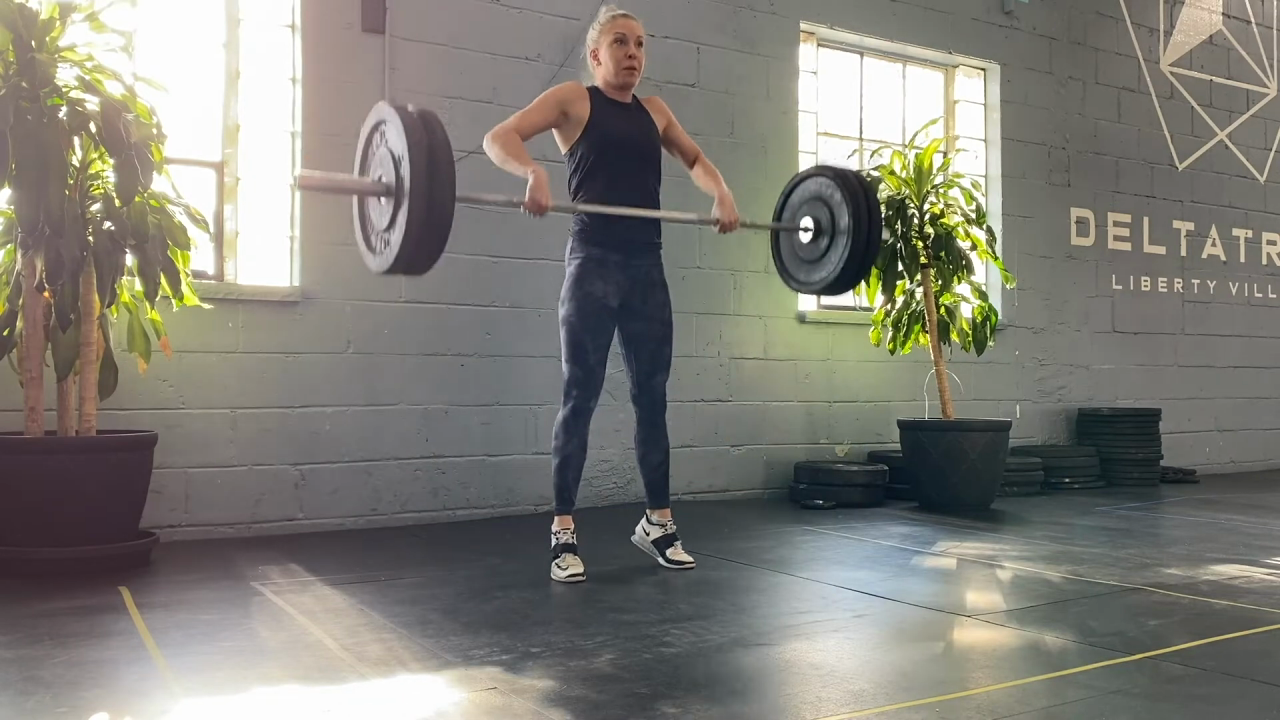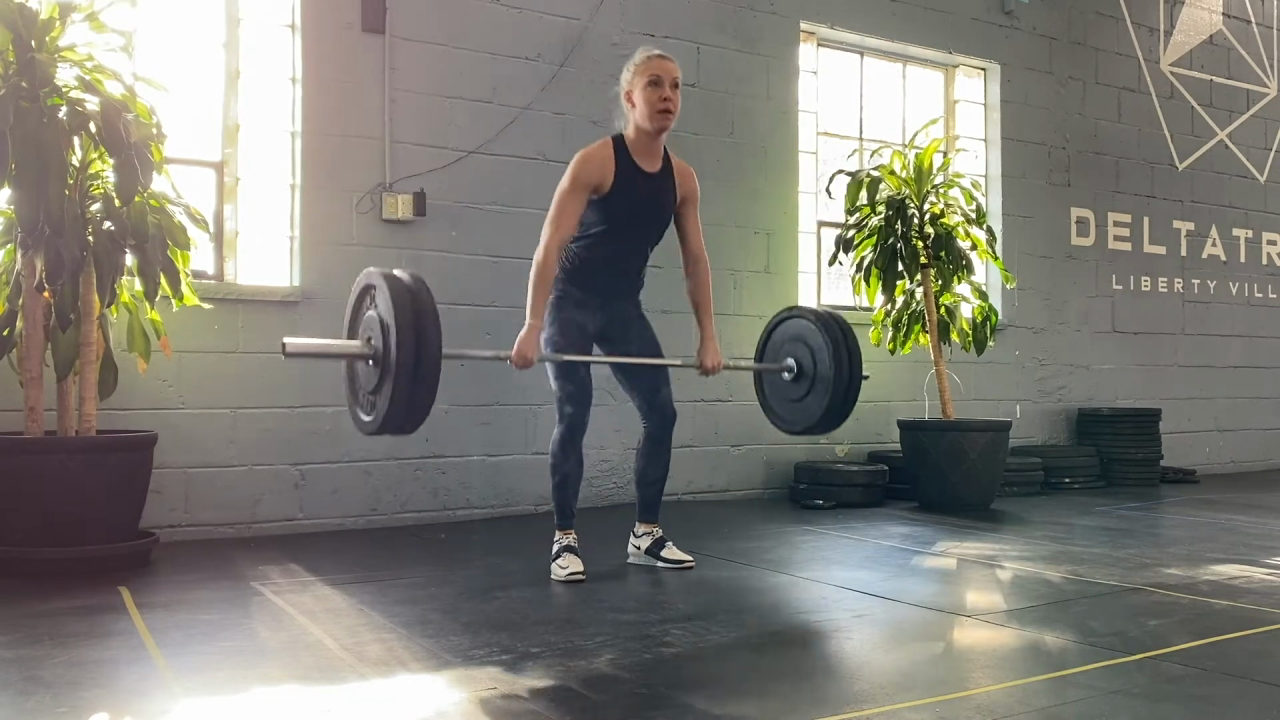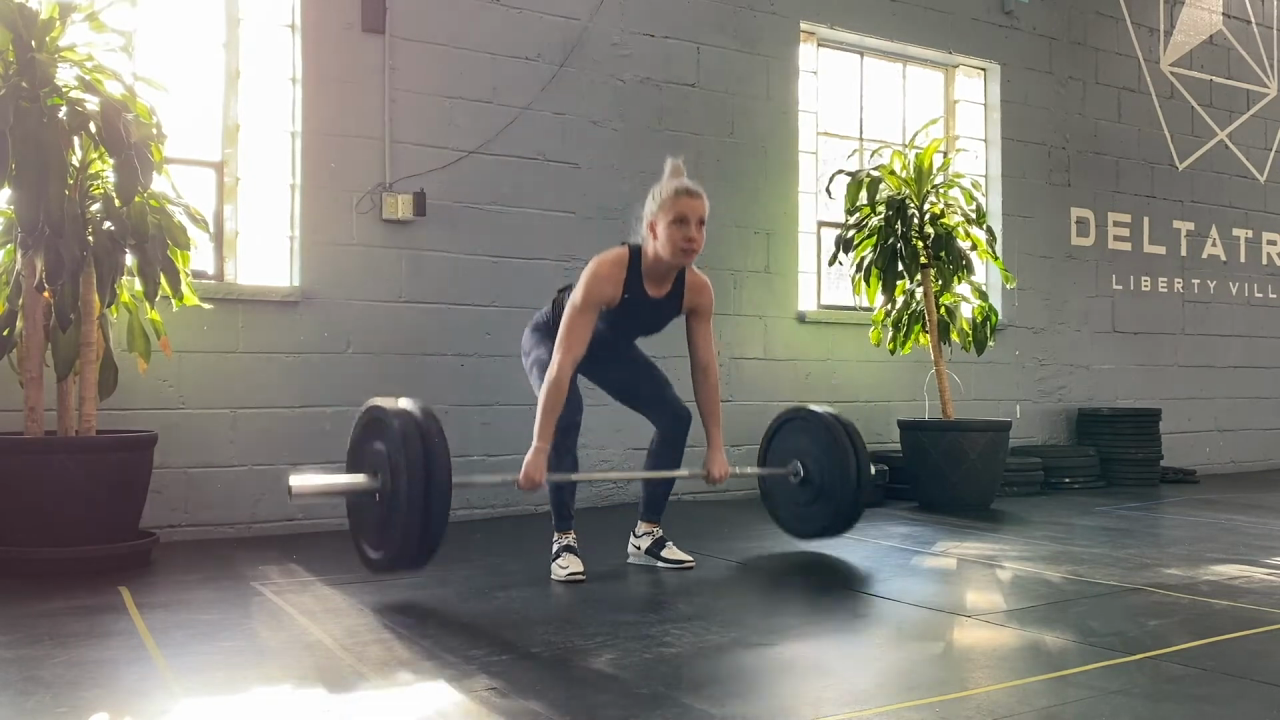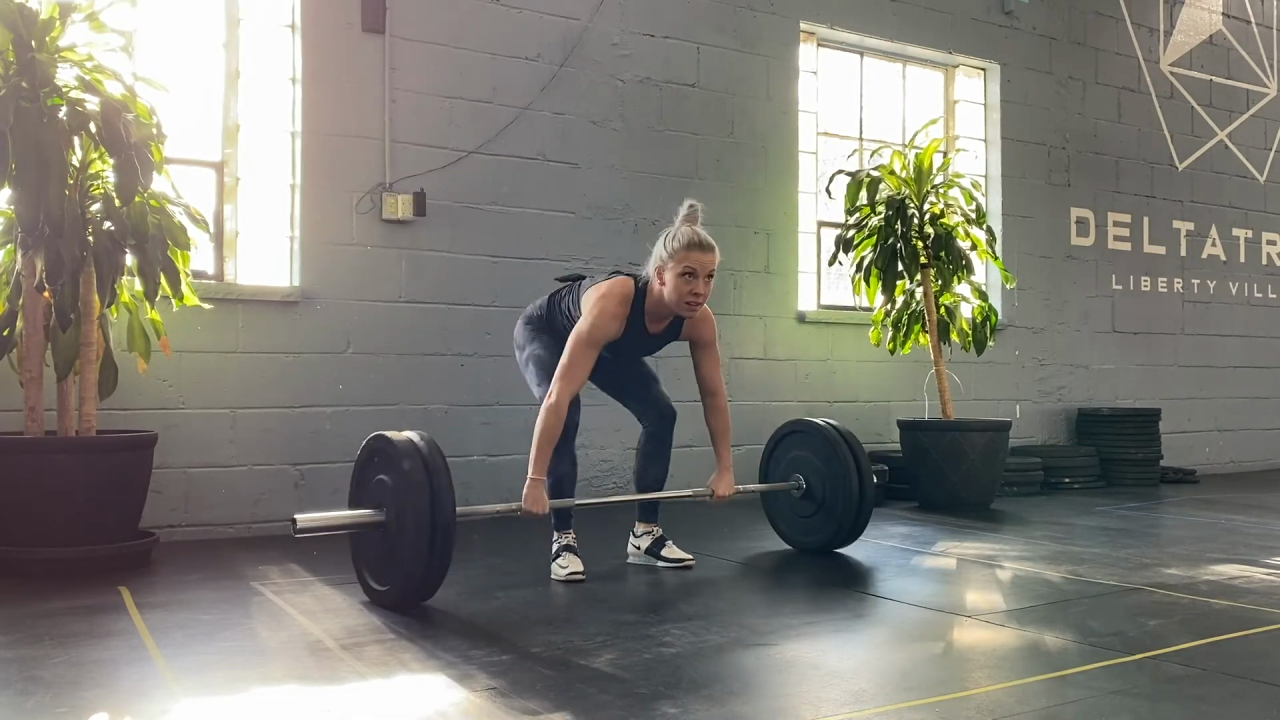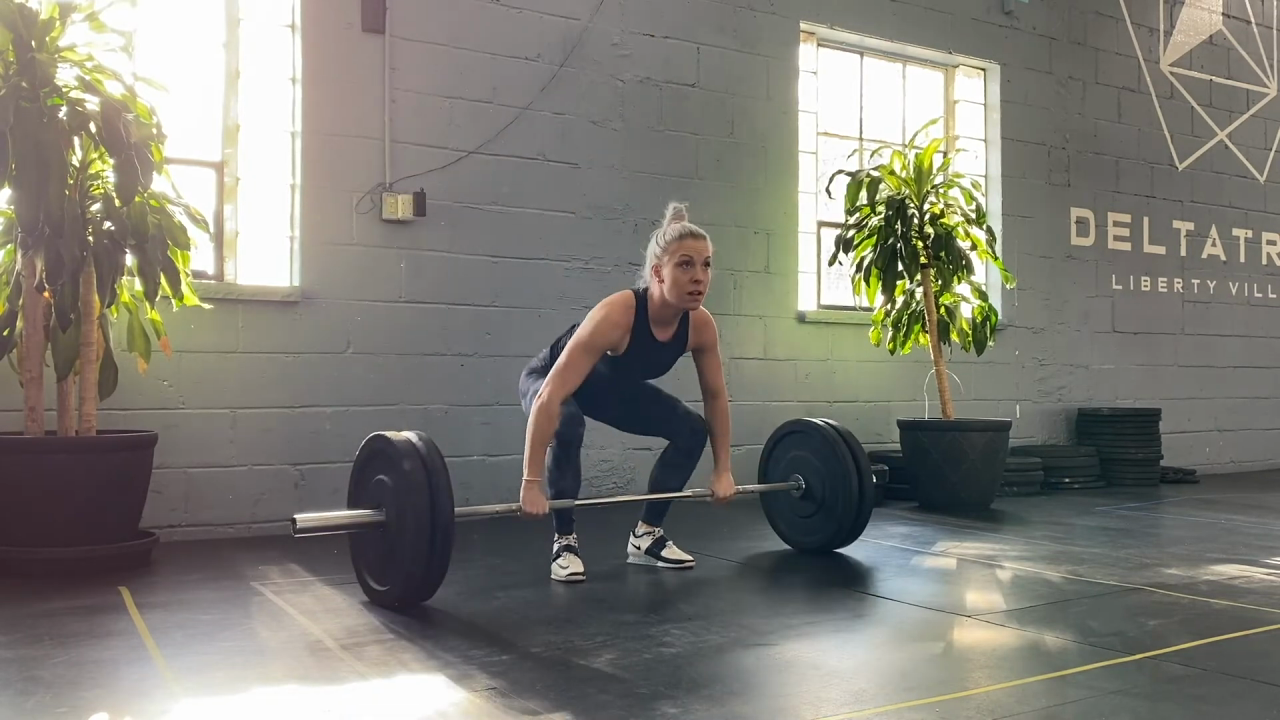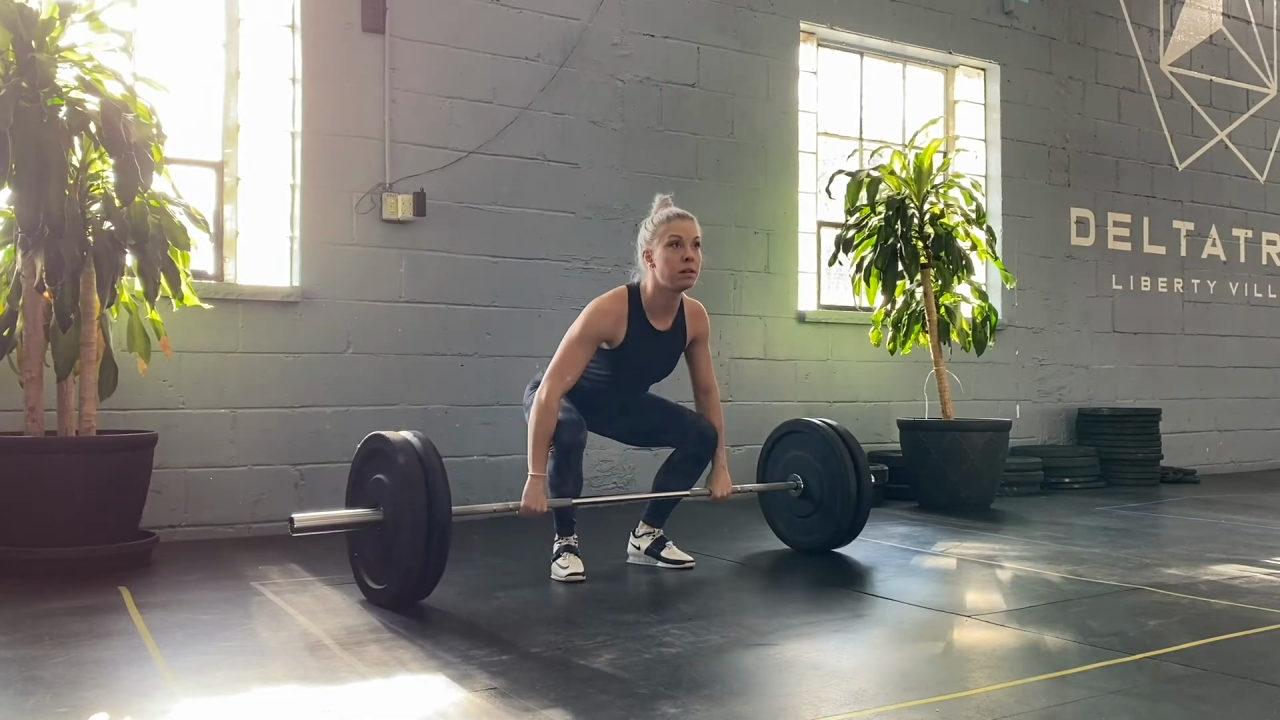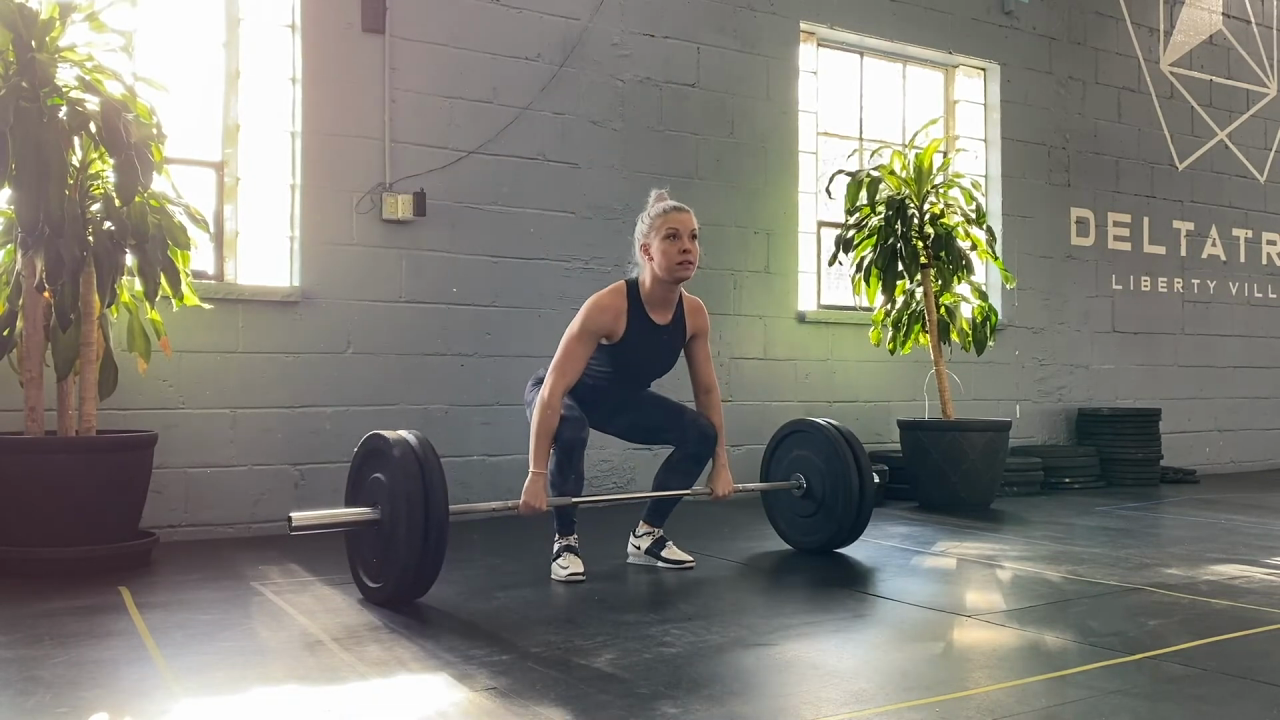
dt=0.4s
person 1, frame 1
left shoulder: (655, 111)
right shoulder: (571, 100)
left elbow: (695, 159)
right elbow: (497, 138)
left wrist: (721, 194)
right wrist: (533, 172)
left hip: (648, 269)
right hip: (594, 266)
left knee: (652, 399)
right knee: (580, 398)
left ankle: (658, 523)
right ankle: (564, 532)
person 1, frame 2
left shoulder: (682, 178)
right shoulder: (595, 161)
left elbow: (695, 260)
right elbow: (551, 247)
left wrist: (708, 338)
right wrist: (532, 329)
left hip: (623, 307)
right hip: (571, 303)
left knee: (661, 413)
right knee: (573, 416)
left ankle: (646, 534)
right ankle: (564, 540)
person 1, frame 3
left shoulder: (697, 289)
right shoulder: (608, 271)
left elbow: (705, 370)
right elbow: (563, 366)
left wrist: (716, 448)
right wrist: (539, 451)
left hip: (612, 348)
right hip: (550, 339)
left knee: (675, 417)
right knee: (567, 411)
left ankle: (647, 536)
right ankle: (564, 541)
person 1, frame 4
left shoulder: (699, 321)
right shoulder: (612, 304)
left elbow: (714, 394)
right elbow: (558, 397)
left wrist: (724, 469)
right wrist: (536, 481)
left hip: (610, 348)
right hip: (544, 333)
left knee: (660, 415)
right knee: (567, 414)
left ankle: (645, 532)
right ankle: (563, 540)
person 1, frame 5
left shoulder: (701, 325)
right shoulder: (615, 316)
left elbow: (716, 396)
right elbow: (549, 398)
left wrist: (723, 469)
right wrist: (532, 482)
left hip: (616, 387)
right hip: (549, 380)
left knee: (693, 430)
right knee: (567, 427)
left ankle: (647, 535)
right ankle: (565, 541)
person 1, frame 6
left shoulder: (694, 317)
right shoulder: (608, 311)
left elbow: (707, 392)
right elbow: (549, 393)
left wrist: (720, 465)
right wrist: (536, 478)
left hip: (623, 402)
right hip: (566, 398)
left knee: (701, 434)
right knee: (568, 433)
left ankle: (647, 536)
right ankle: (565, 542)
person 1, frame 7
left shoulder: (693, 313)
right shoulder: (607, 306)
left elbow: (707, 389)
right elbow: (552, 390)
left wrist: (721, 463)
right wrist: (536, 475)
left hip: (623, 398)
right hip: (567, 395)
left knee: (701, 433)
right knee: (570, 431)
left ankle: (647, 536)
right ankle: (565, 542)
